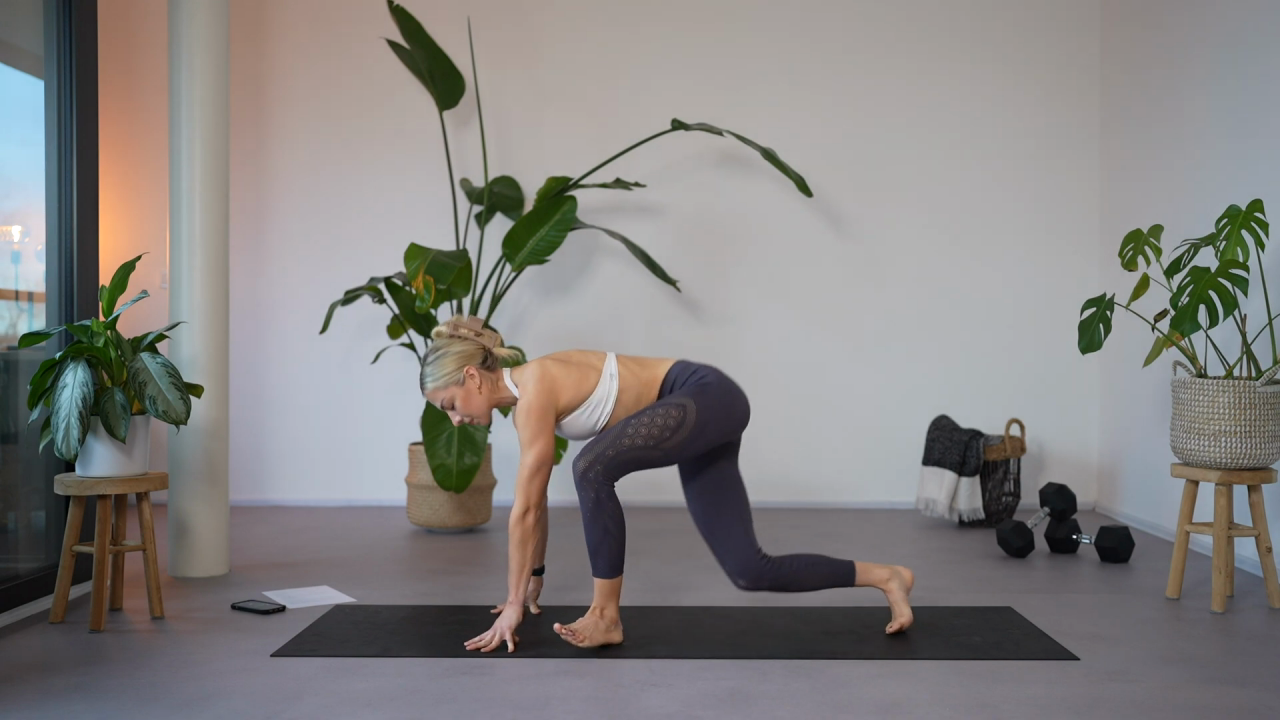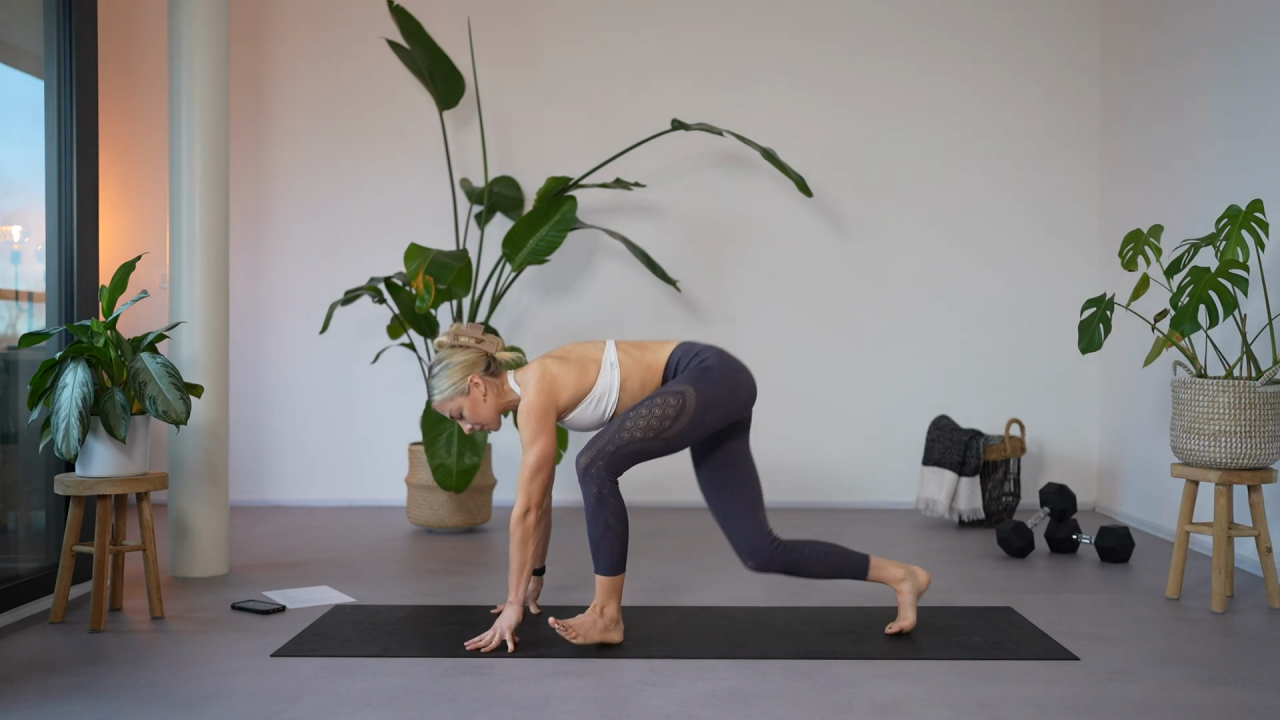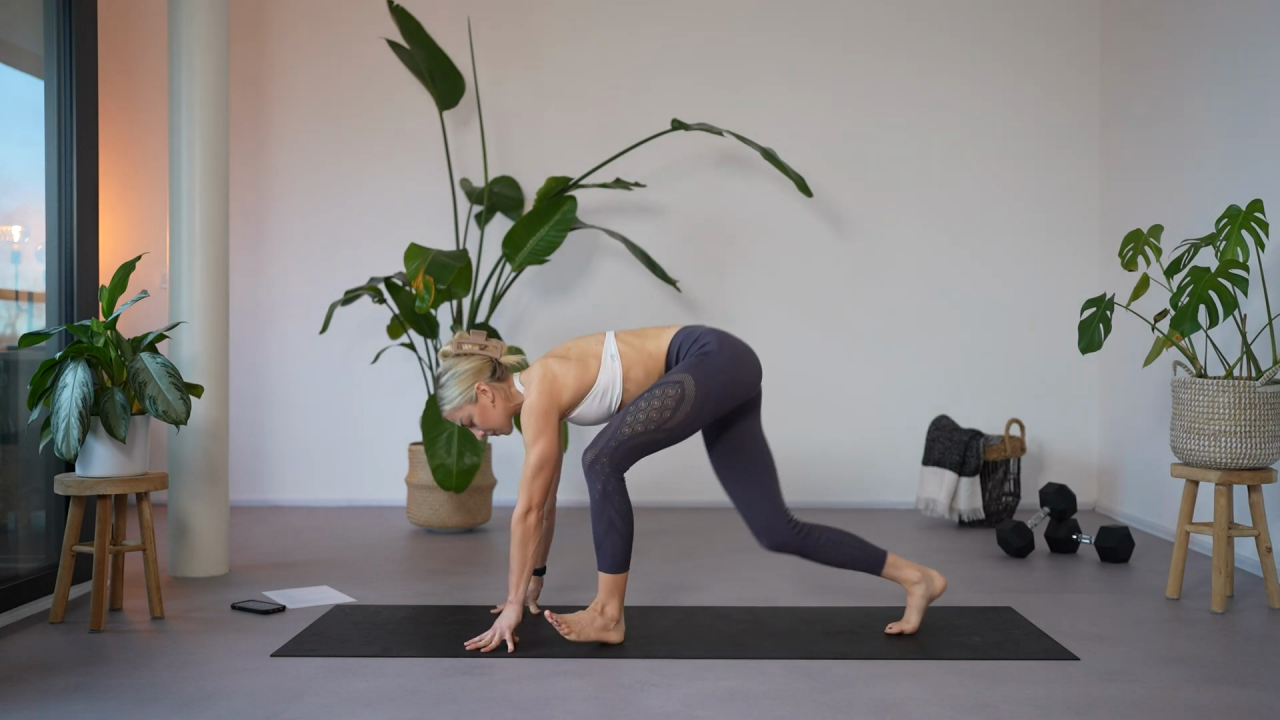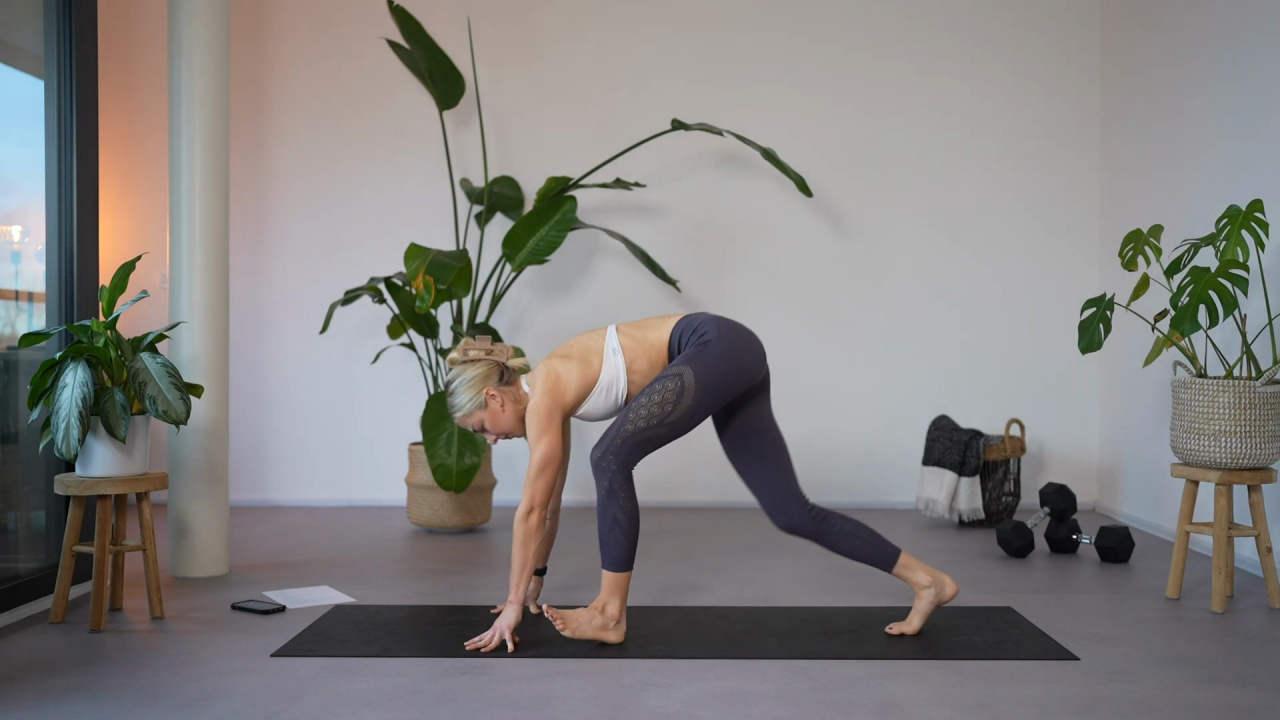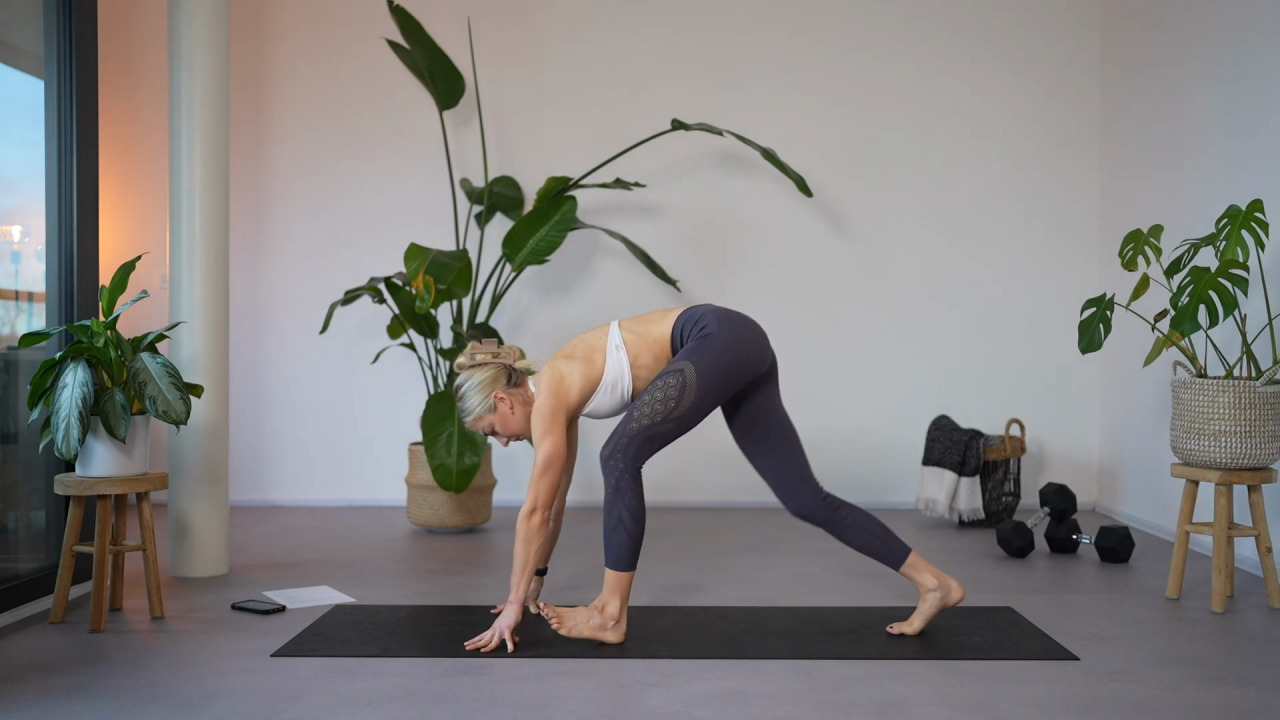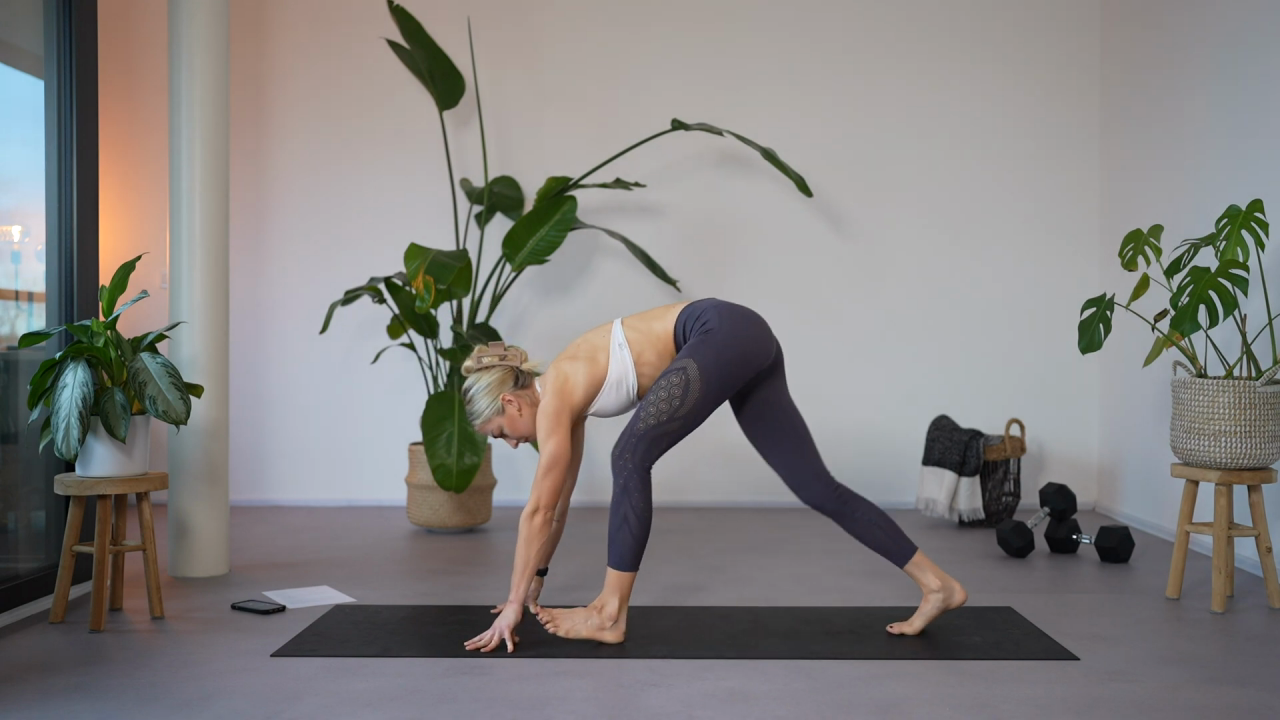
dt=0.1s
person 1, frame 1
left shoulder: (533, 390)
right shoulder: (523, 401)
left elbow: (523, 510)
right elbow: (535, 503)
left wrist: (514, 606)
right wrist: (532, 576)
left hip: (707, 400)
right hip: (693, 415)
left knee: (591, 468)
right knee: (749, 571)
left ankle: (606, 615)
right ankle: (884, 577)
person 1, frame 2
left shoulder: (535, 393)
right shoulder: (530, 397)
left elbow: (525, 510)
right elbow: (539, 503)
left wrist: (512, 606)
right wrist: (531, 576)
left hip: (708, 375)
right hip: (710, 388)
left knee: (597, 467)
right knee: (758, 553)
left ankle: (607, 616)
right ankle: (901, 575)
person 1, frame 3
left shoulder: (538, 394)
right shoulder: (539, 396)
left elbow: (527, 509)
right elbow: (543, 501)
left wrist: (513, 606)
right wrist: (533, 576)
left hip: (712, 360)
right hip: (720, 370)
left knee: (602, 461)
right knee: (777, 531)
left ankle: (608, 614)
right ankle: (916, 577)
person 1, frame 4
left shoulder: (542, 396)
right shoulder: (548, 396)
left elbow: (530, 510)
right elbow: (549, 501)
left wrist: (513, 605)
right wrist: (533, 576)
left hip: (716, 347)
right hip: (730, 355)
left knee: (612, 459)
right knee: (790, 512)
left ankle: (610, 614)
right ankle: (927, 580)
person 1, frame 5
left shoulder: (548, 396)
right shoulder: (556, 394)
left elbow: (535, 509)
right elbow: (555, 500)
left wrist: (514, 604)
right wrist: (534, 576)
left hip: (720, 339)
right hip: (737, 347)
left knee: (620, 458)
right knee: (804, 498)
left ankle: (611, 612)
right ankle: (932, 583)
person 1, frame 6
left shoulder: (554, 396)
right shoulder: (567, 395)
left elbow: (538, 510)
right elbow: (559, 501)
left wrist: (514, 603)
right wrist: (535, 575)
left hip: (725, 333)
right hip: (744, 342)
left knee: (631, 457)
right knee: (814, 486)
left ankle: (609, 613)
right ankle: (936, 584)
